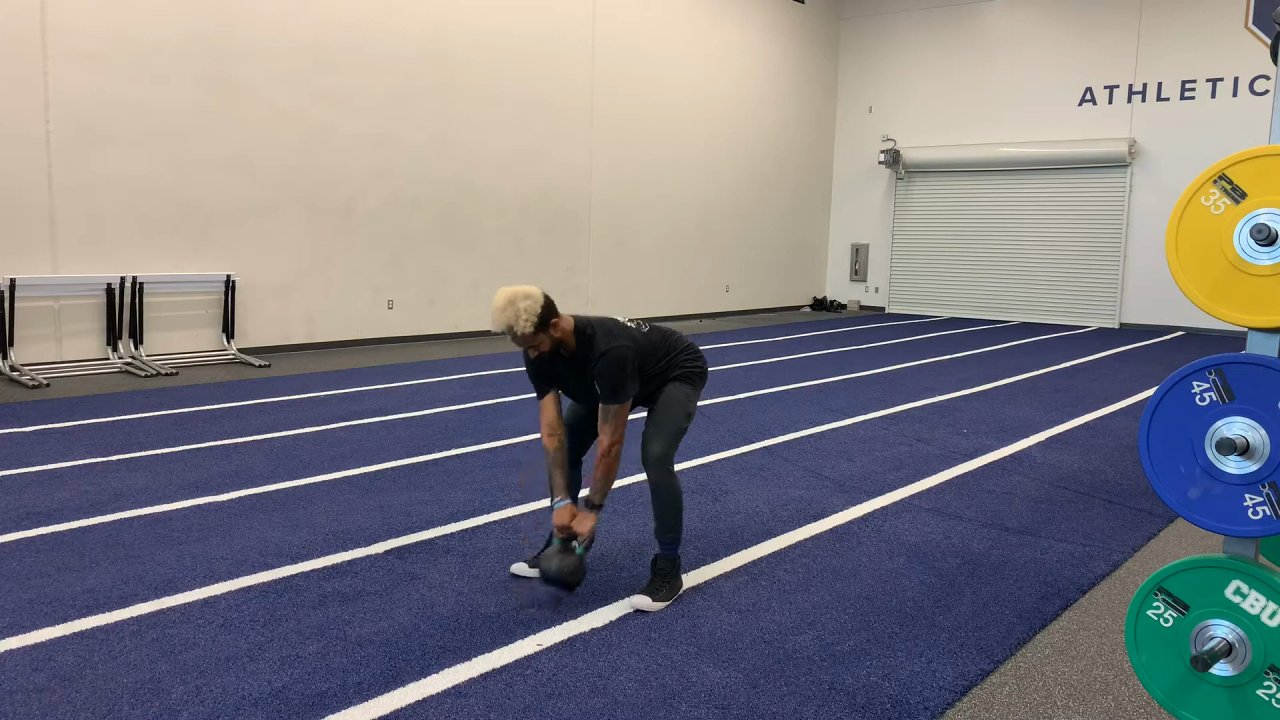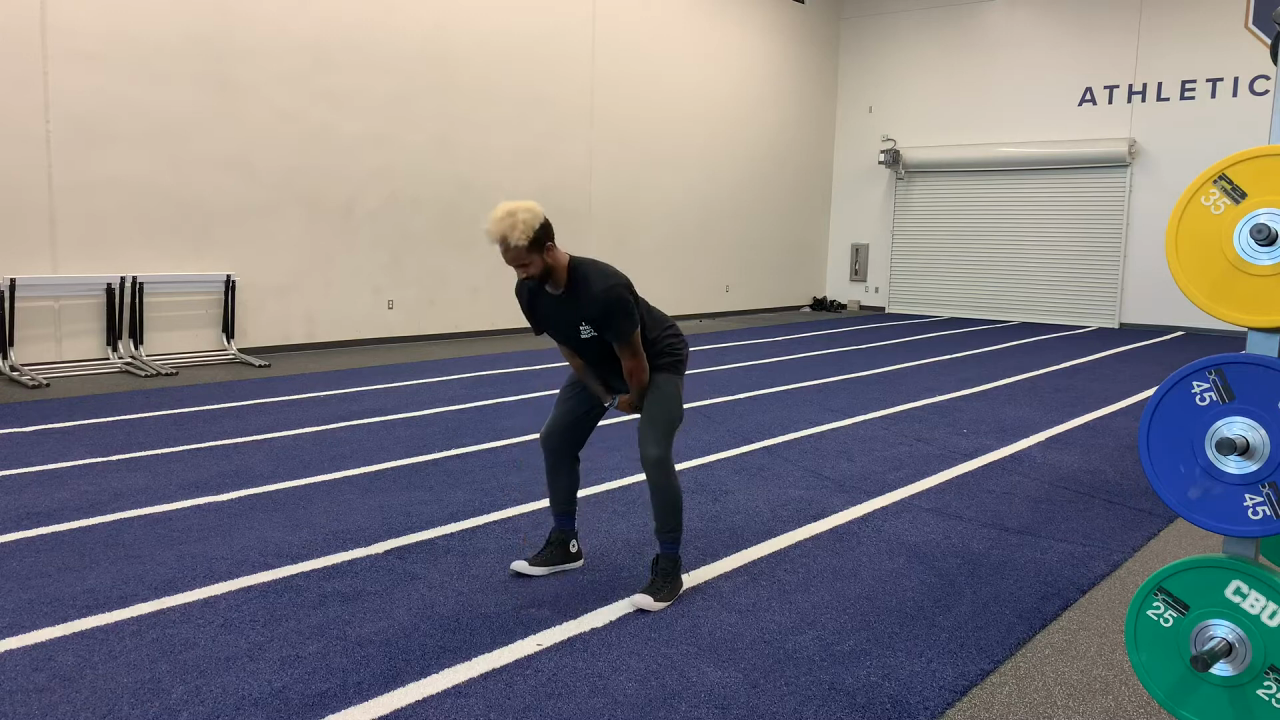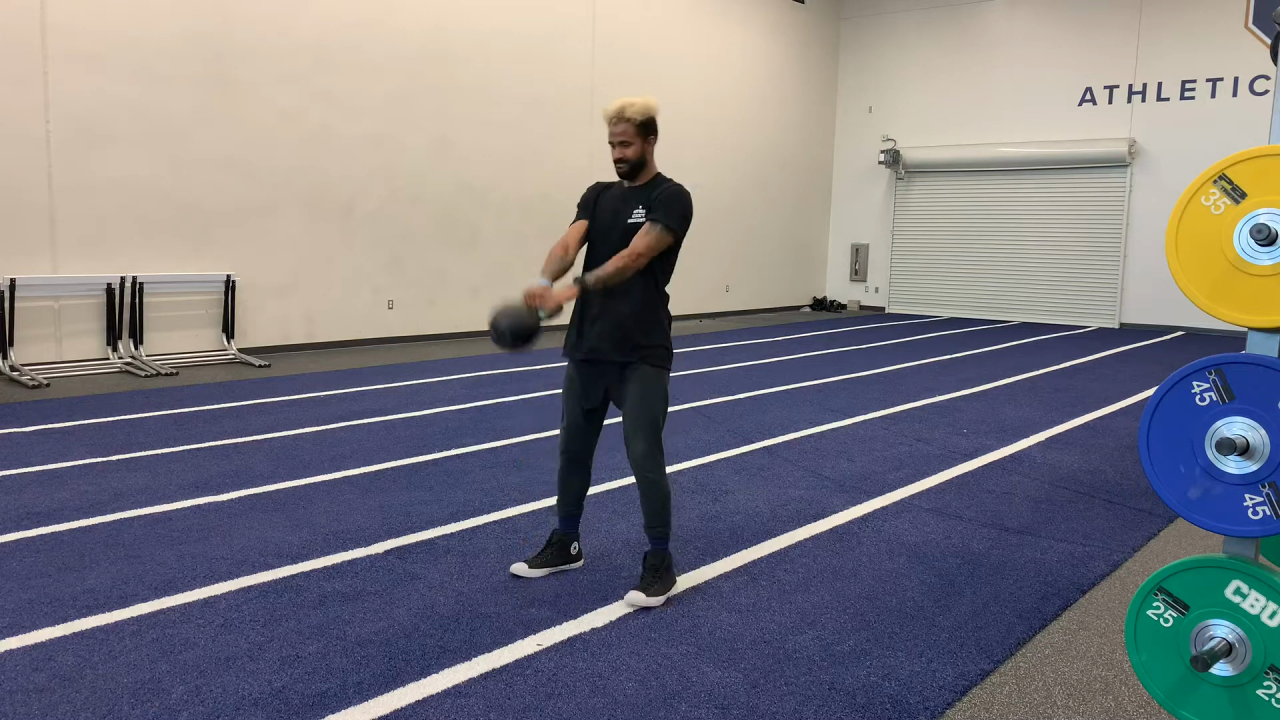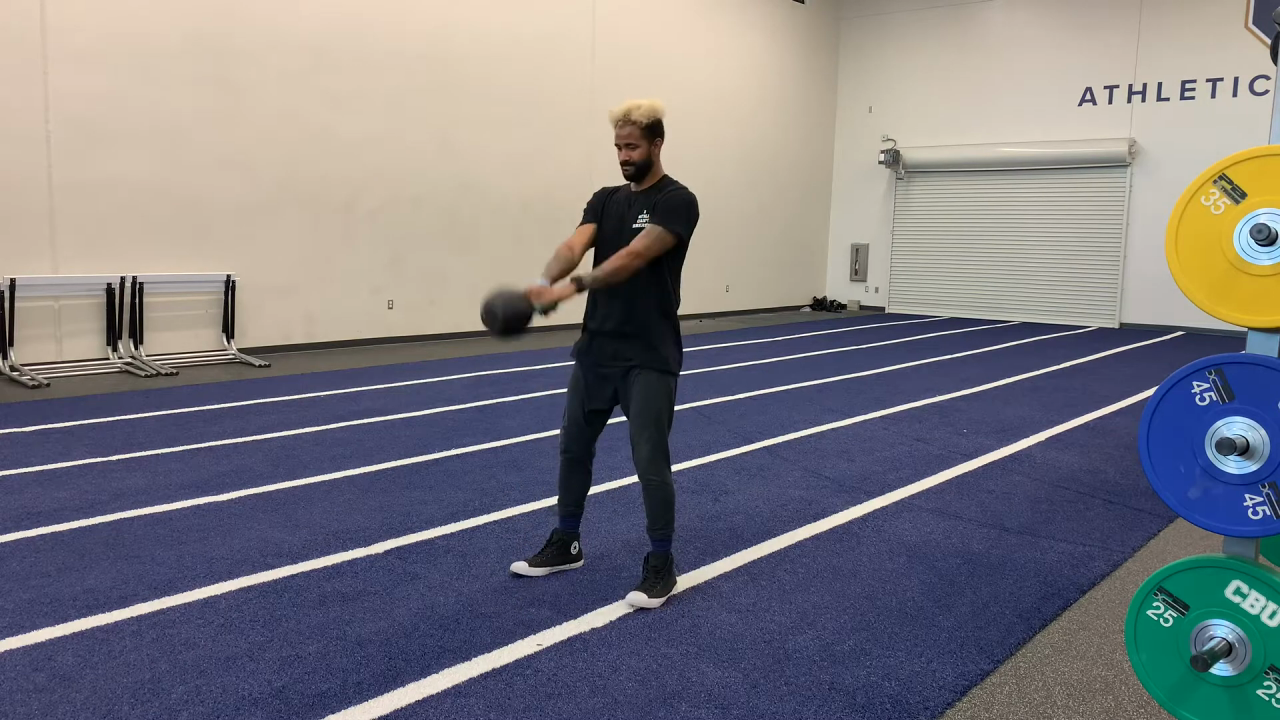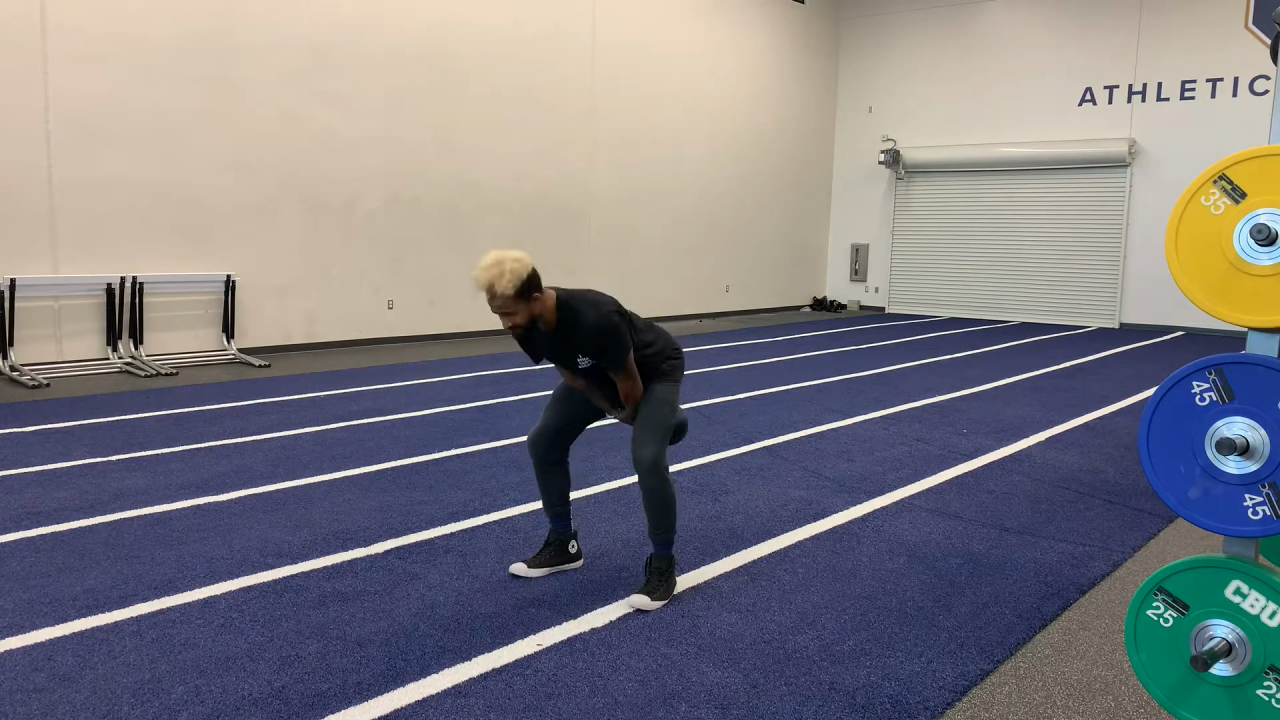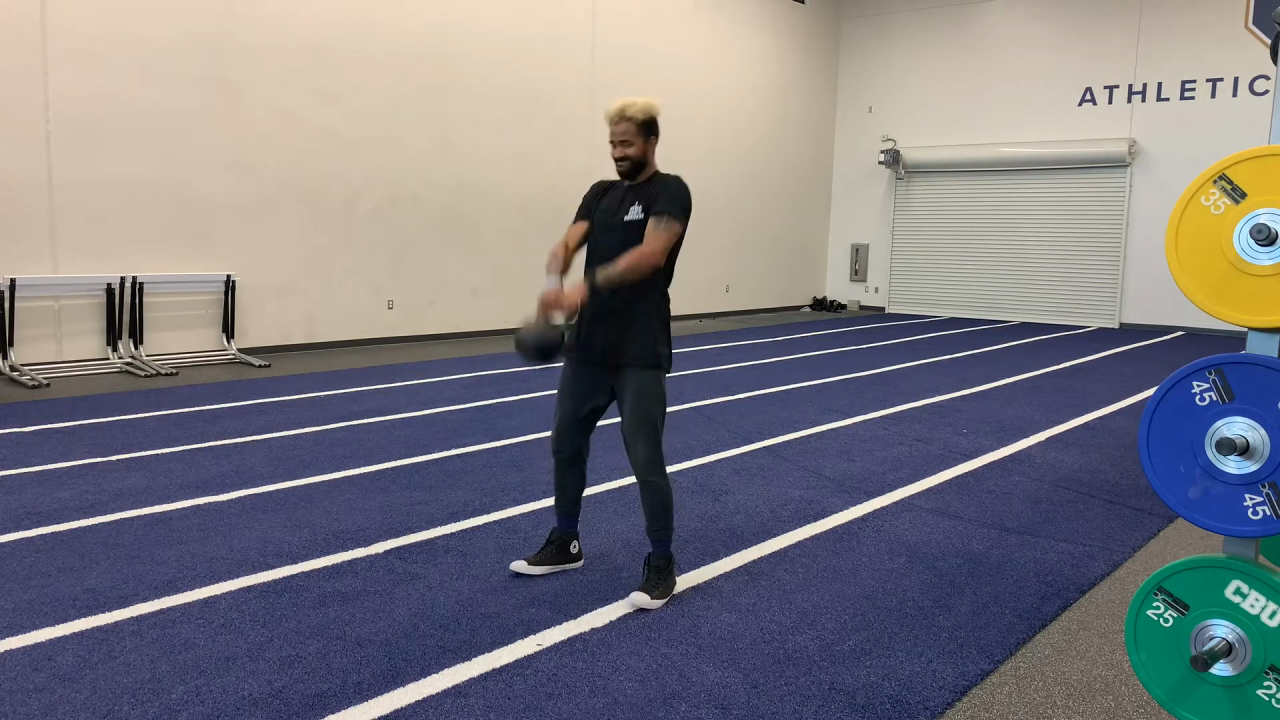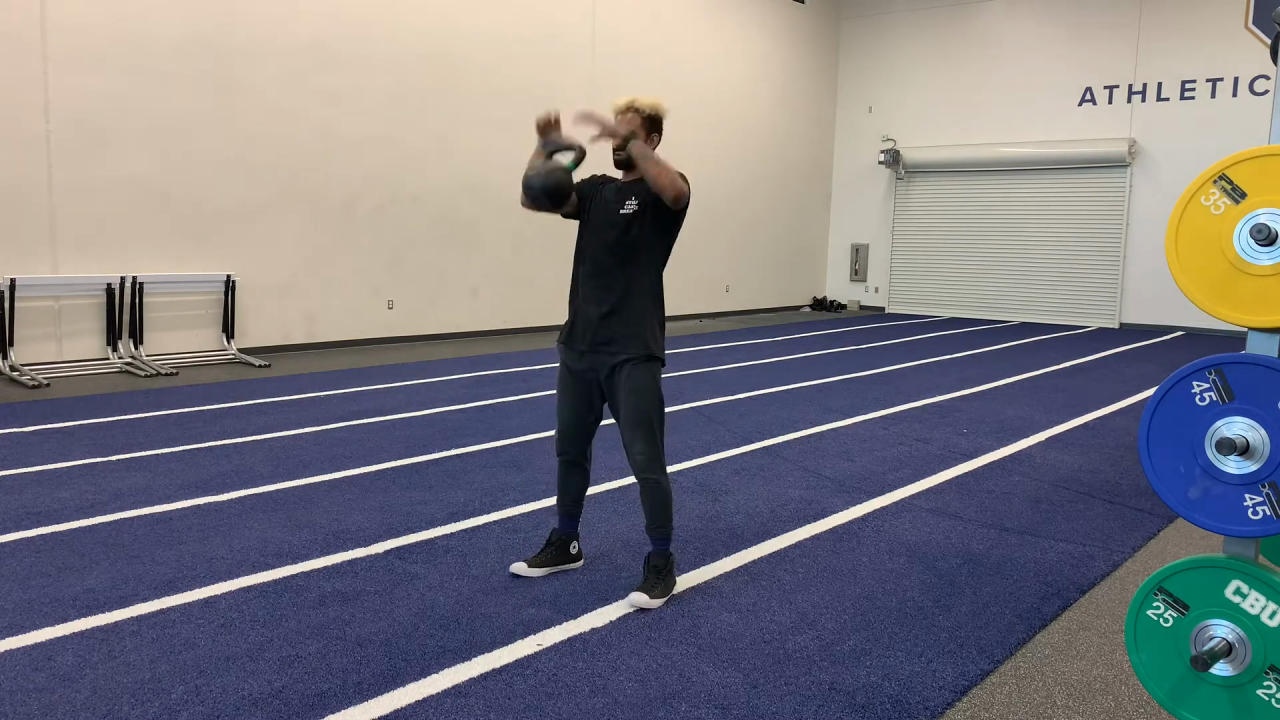
dt=0.5s
person 1, frame 1
left shoulder: (610, 351)
right shoulder: (539, 355)
left elbow: (610, 441)
right elbow: (552, 431)
left wrist: (593, 509)
right wrist: (562, 501)
left hip: (677, 376)
left knee: (654, 454)
right knee: (562, 450)
left ankle: (669, 569)
right ankle: (564, 543)
person 1, frame 2
left shoulder: (603, 289)
right shoulder: (529, 291)
left elbow: (635, 362)
right elbow: (571, 352)
left wrist: (636, 403)
right wrist: (608, 398)
left hip: (657, 362)
right hip: (599, 363)
left knee: (654, 455)
right knee: (555, 439)
left ankle: (668, 567)
right ankle: (564, 543)
person 1, frame 3
left shoulder: (671, 198)
right shoulder: (598, 195)
left elbow: (635, 256)
right elbow: (569, 243)
left wrist: (575, 286)
right wrist: (545, 281)
left hip: (641, 354)
right hip: (586, 348)
left knee: (644, 456)
right knee: (573, 449)
left ankle: (659, 563)
right ankle: (566, 544)
person 1, frame 4
left shoulder: (677, 201)
right shoulder: (606, 199)
left elbow: (635, 256)
right elbow: (576, 244)
left wrist: (573, 285)
right wrist: (546, 281)
left hip: (649, 357)
right hip: (596, 350)
left knee: (649, 461)
right knee: (573, 448)
left ankle: (661, 565)
right ankle: (566, 543)
person 1, frame 5
left shoulder: (596, 318)
right shoulder: (526, 328)
left elbow: (628, 384)
right elbow: (572, 374)
left wrist: (631, 417)
right wrist: (614, 410)
left hip: (653, 369)
left knee: (648, 456)
right knee: (544, 443)
left ankle: (663, 567)
right ankle: (562, 543)
person 1, frame 6
left shoulder: (670, 192)
right shoulder: (601, 193)
left elbow: (651, 255)
right elbow: (568, 243)
left wrist: (587, 283)
right wrist: (556, 281)
left hip: (639, 354)
right hip: (591, 344)
left knee: (645, 458)
right knee: (565, 445)
left ankle: (661, 563)
right ankle: (565, 542)
person 1, frame 7
left shoulder: (661, 187)
right shoulder: (595, 188)
left elbow: (673, 189)
right elbow: (532, 196)
left wrist: (623, 135)
right wrist: (546, 145)
left hip: (633, 351)
right hip: (579, 345)
left knee: (645, 459)
right knee: (570, 450)
left ankle: (661, 564)
right ankle: (565, 544)
